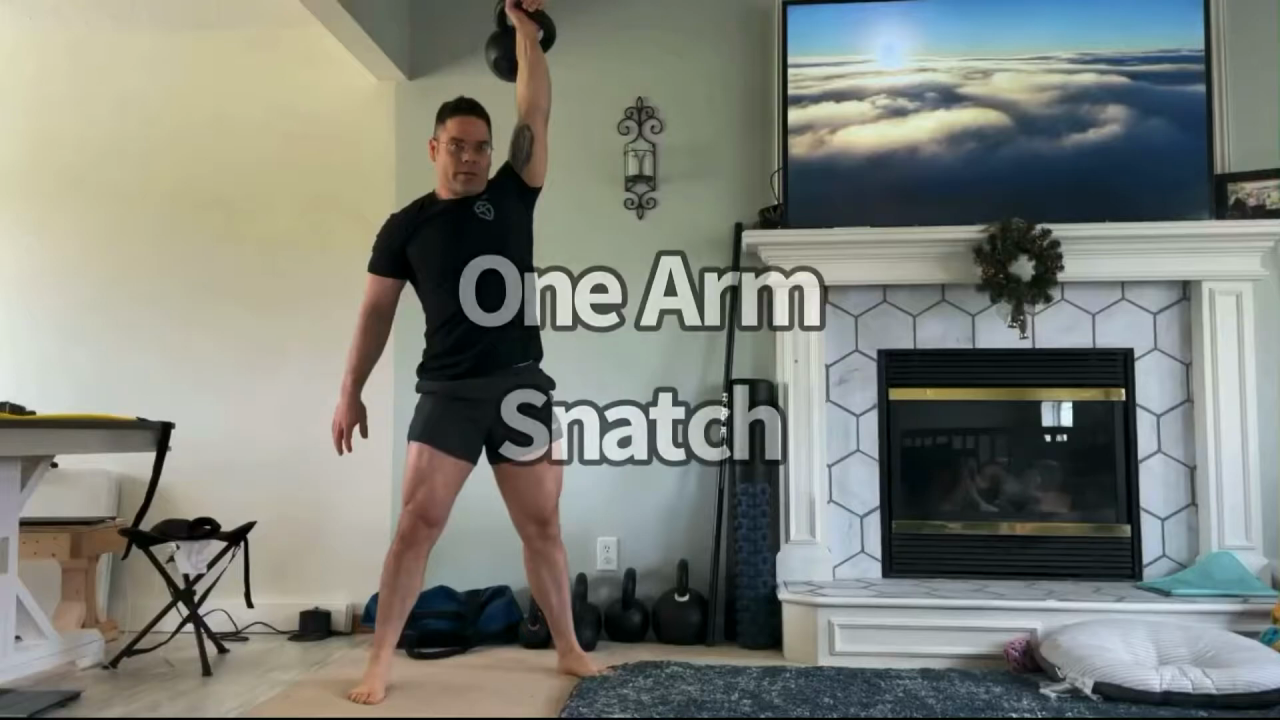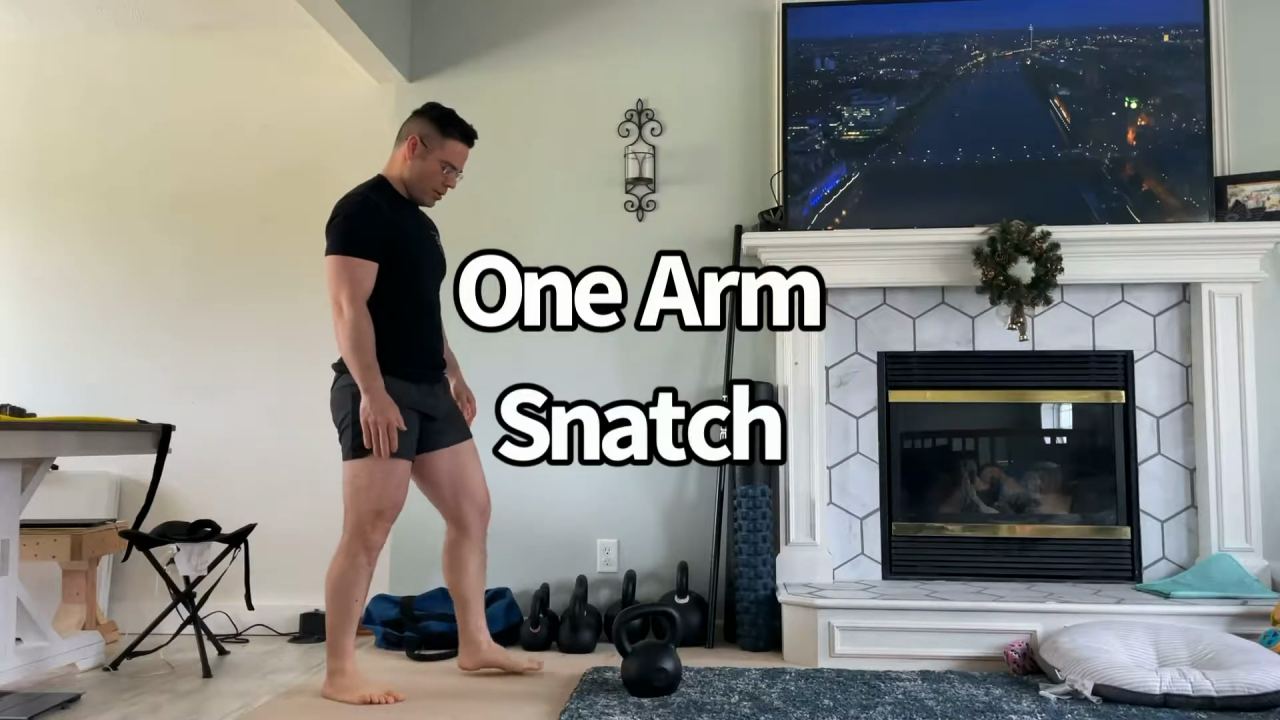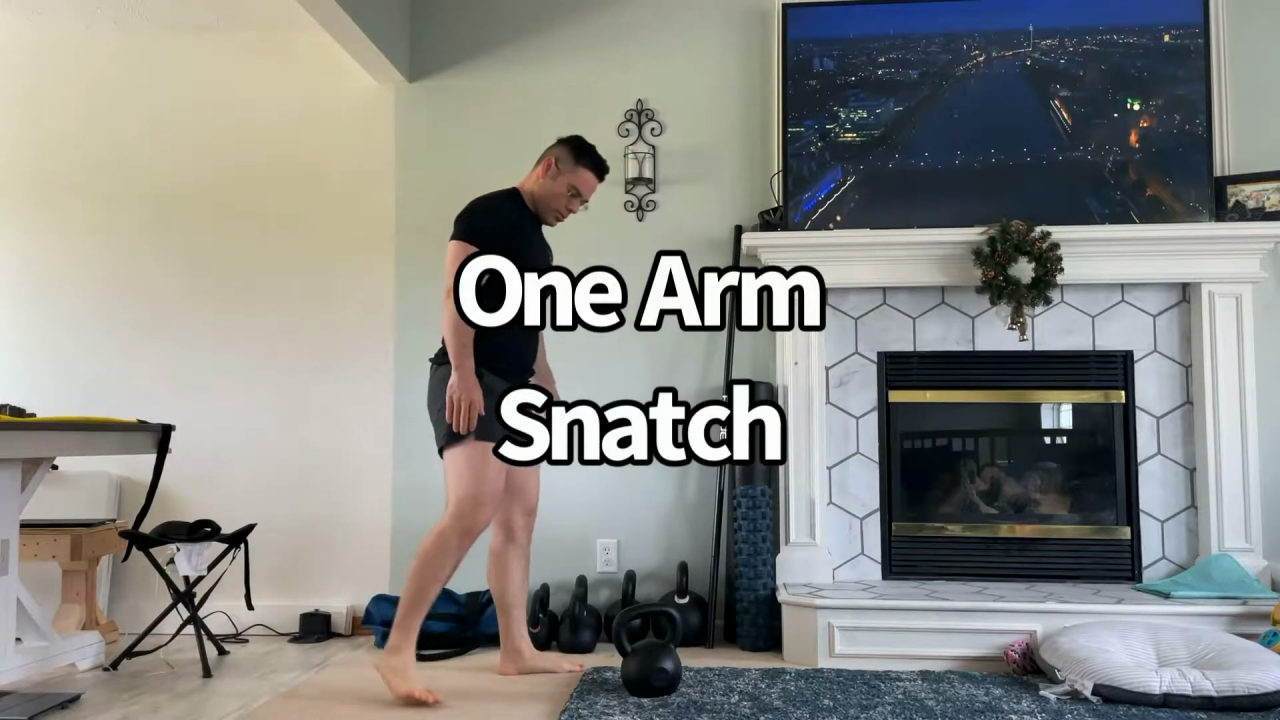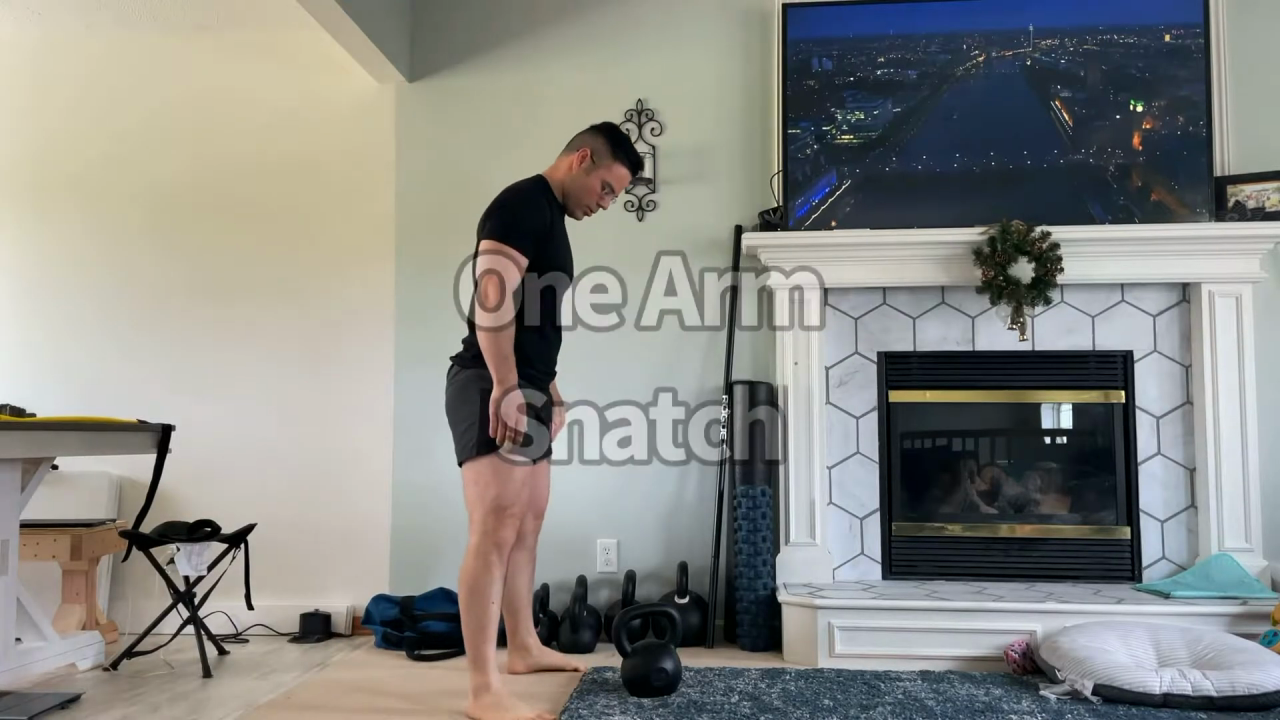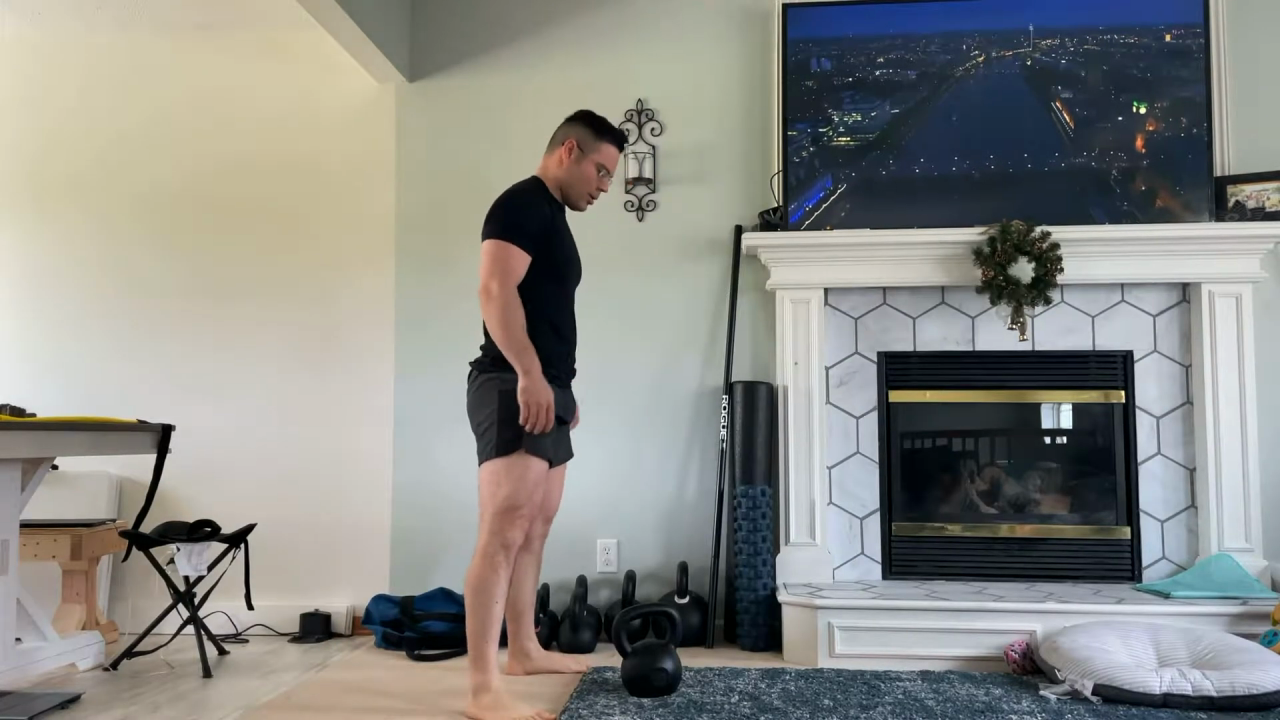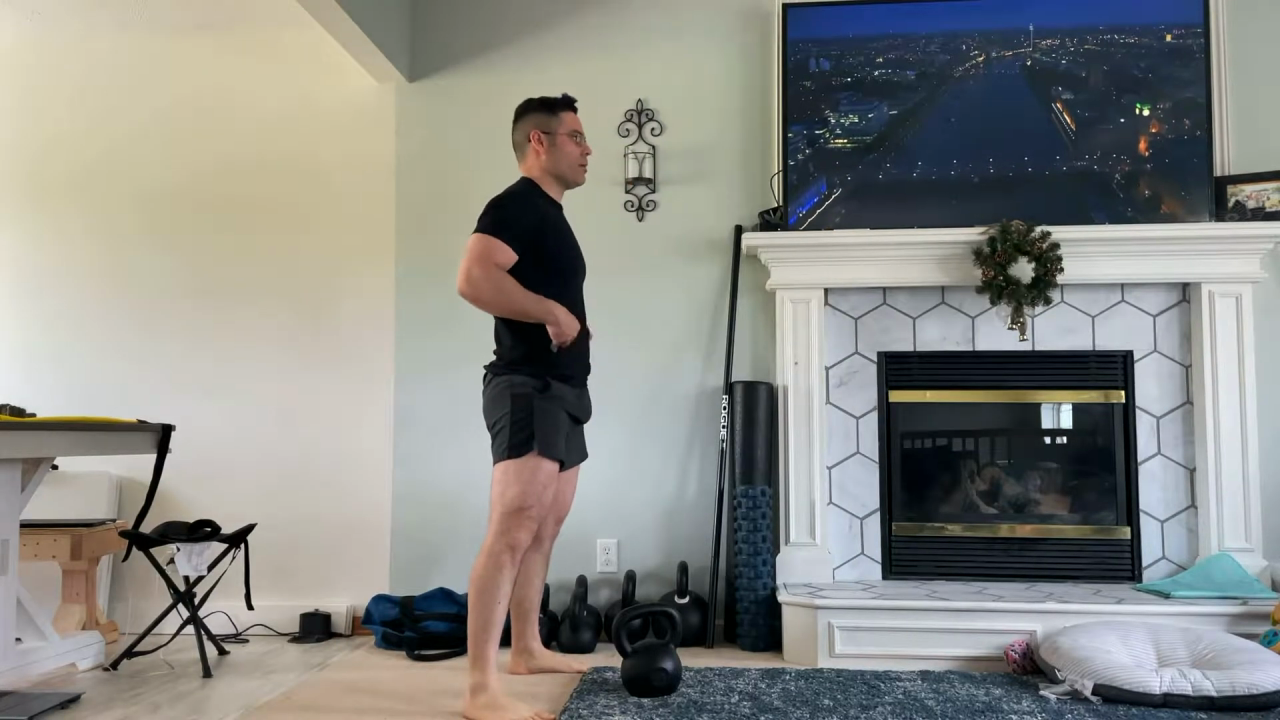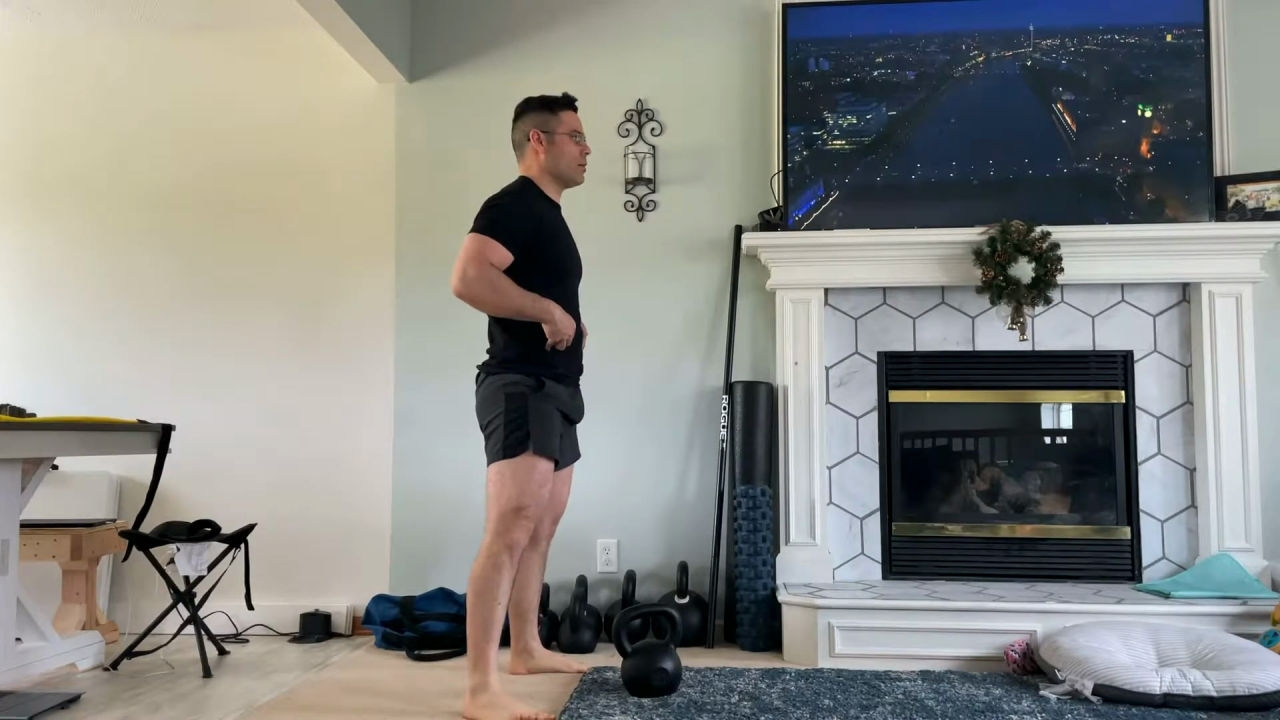
dt=0.7s
person 1, frame 1
left shoulder: (512, 195)
right shoulder: (406, 226)
left elbow: (536, 113)
right elbow: (376, 311)
right wrist: (351, 392)
left hip: (521, 387)
right hip: (448, 393)
left knee: (542, 526)
right knee: (417, 524)
left ankle: (569, 650)
right ankle: (379, 662)
person 1, frame 2
left shoulder: (421, 223)
right shoulder: (361, 209)
right elbow: (348, 307)
left wrist: (454, 376)
right wrist: (372, 394)
left hip: (429, 393)
right hip: (380, 394)
left knee: (473, 511)
right knee: (367, 533)
left ankle: (476, 645)
right ankle: (339, 671)
person 1, frame 3
left shoulder: (537, 238)
right shoulder: (489, 213)
right elbow: (456, 294)
left wrist: (548, 389)
right wrist: (462, 374)
left hip: (514, 390)
right hip: (472, 386)
left knee: (519, 521)
right knee: (471, 514)
left ankle: (517, 649)
right ankle: (398, 649)
person 1, frame 4
left shoulder: (551, 218)
right shoulder: (520, 205)
right elbow: (492, 298)
left wrist: (547, 389)
right wrist: (504, 387)
left hip: (525, 393)
right hip: (491, 389)
left knee: (527, 526)
right knee: (495, 533)
left ankle: (524, 647)
person 1, frame 5
left shoulder: (553, 217)
right shoulder: (521, 204)
right elbow: (495, 291)
right wrist: (528, 374)
left hip: (547, 392)
right hip: (514, 390)
left knee: (534, 530)
right knee: (503, 533)
left ankle: (525, 650)
person 1, frame 6
left shoulder: (550, 213)
right shoulder: (516, 204)
right elbow: (474, 278)
left wrist: (574, 324)
right wrist: (551, 312)
left hip: (562, 390)
right hip: (527, 389)
left knee: (544, 529)
right knee: (512, 532)
left ankle: (527, 649)
person 1, frame 7
left shoulder: (548, 214)
right shoulder: (513, 203)
right elbow: (468, 278)
left wrist: (569, 321)
right wrist: (548, 310)
left hip: (555, 390)
right hip: (520, 387)
left knee: (541, 528)
right knee: (510, 531)
left ankle: (527, 649)
